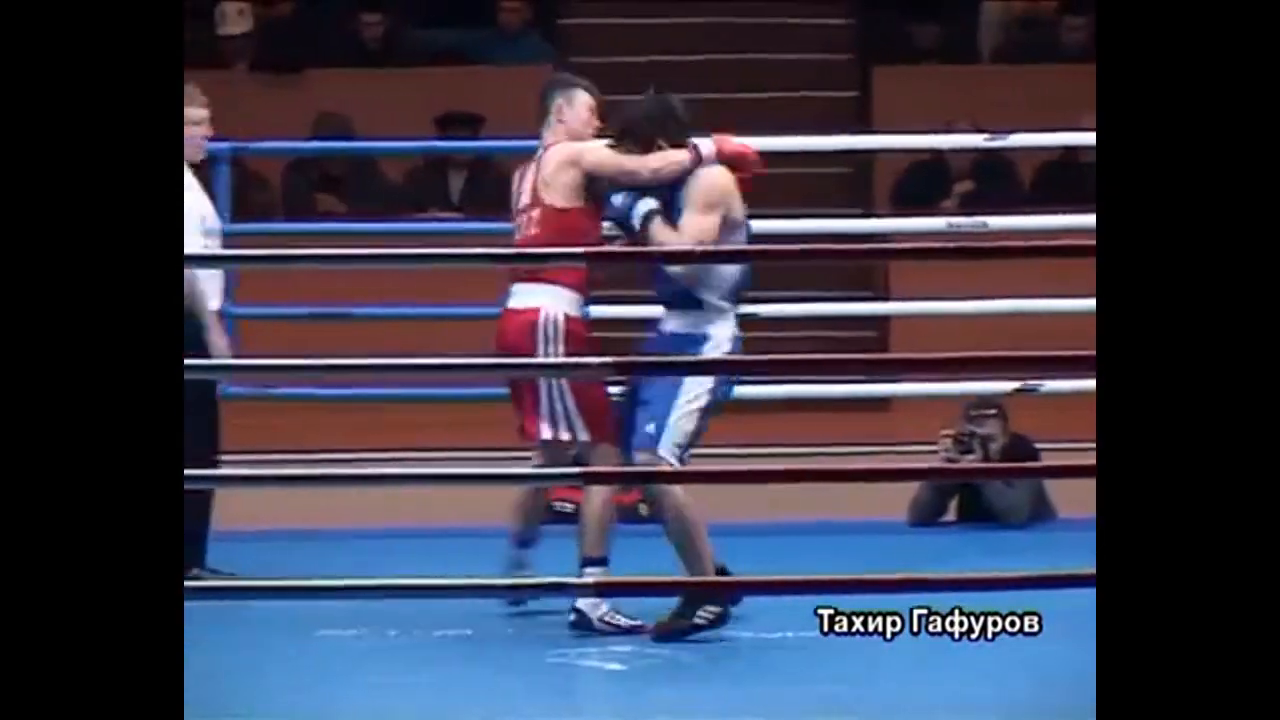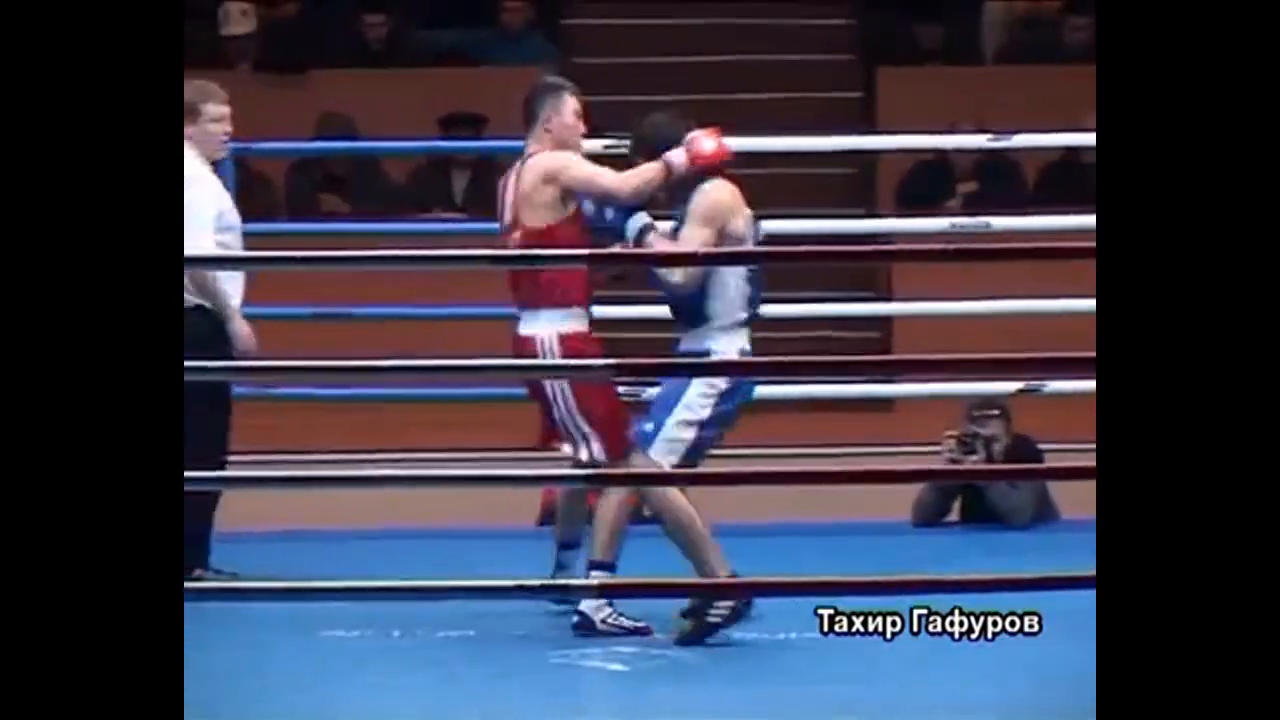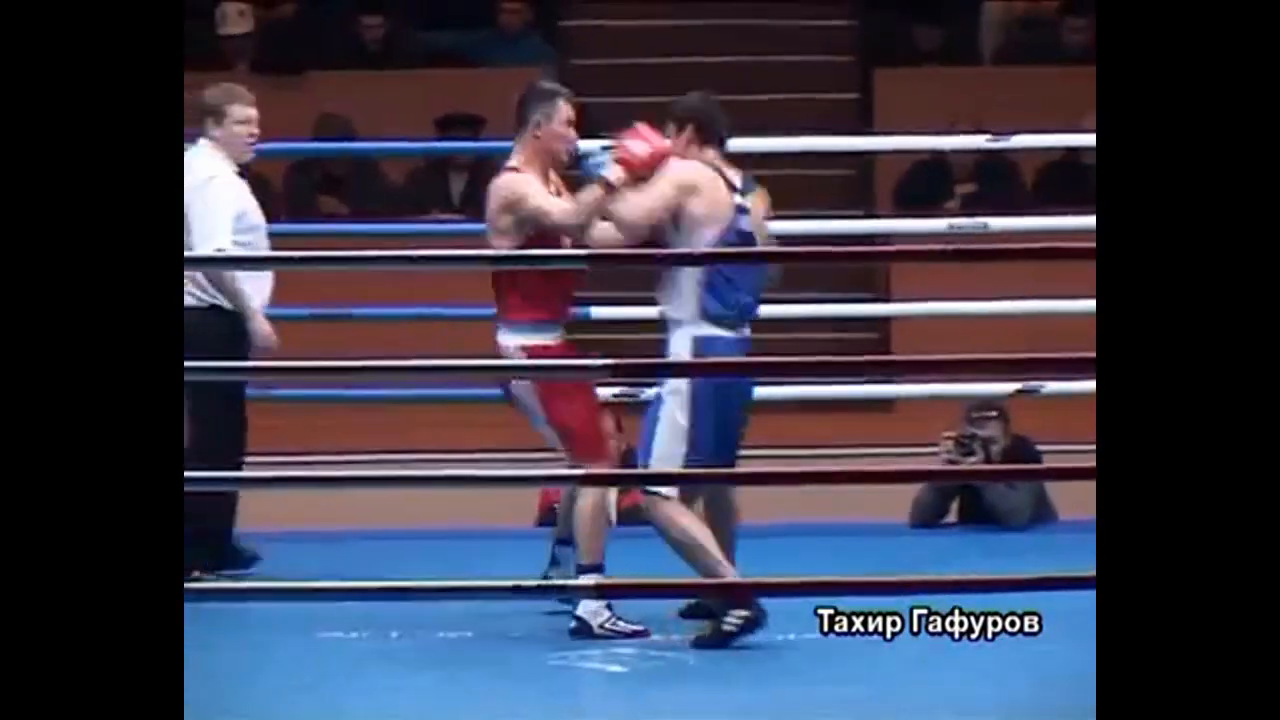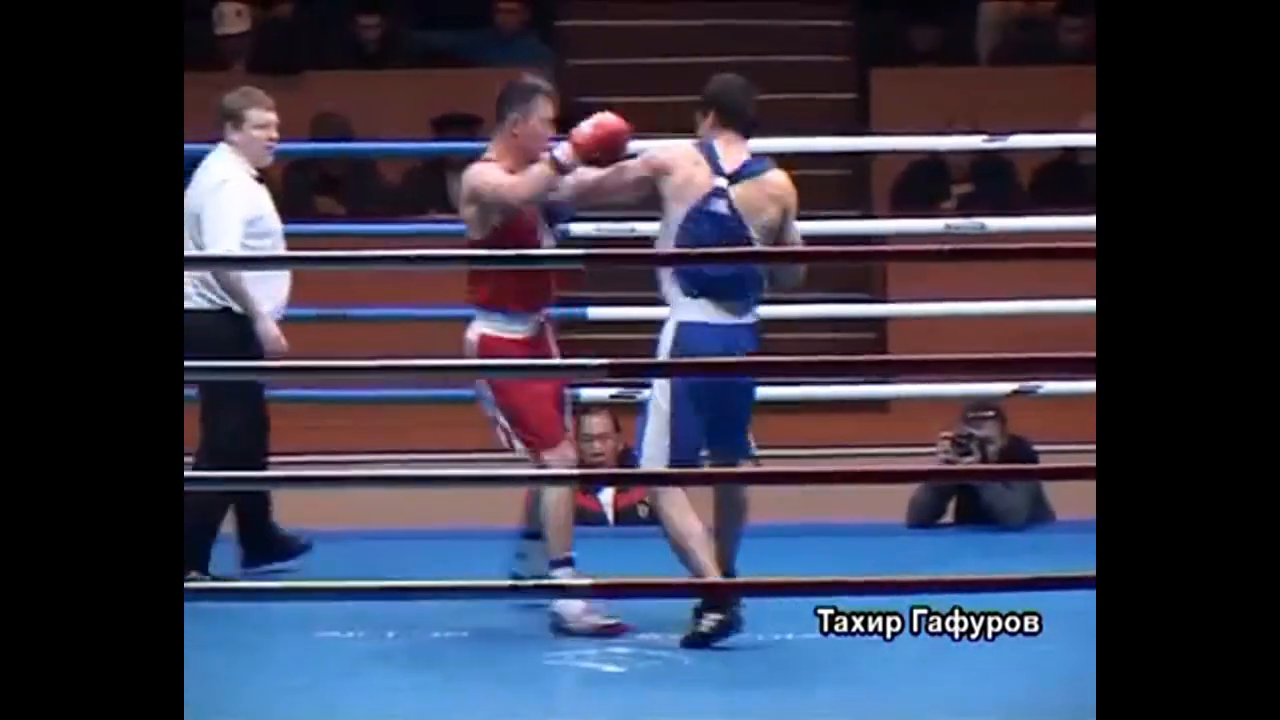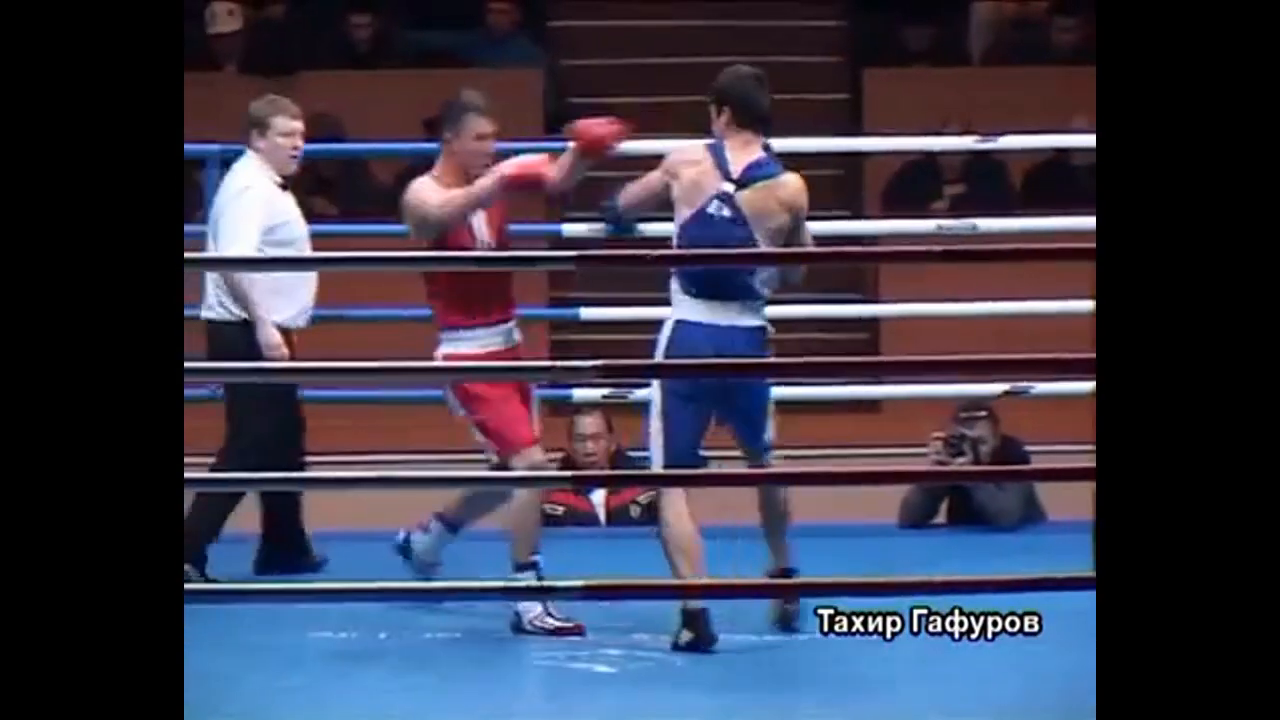
dt=0.1s
person 1, frame 1
left shoulder: (711, 182)
right shoulder: (676, 182)
left elbow: (683, 261)
left wrist: (642, 211)
left hip: (707, 342)
right hip: (677, 335)
left knee: (655, 462)
right knee: (636, 451)
left ankle: (709, 590)
right ankle: (703, 575)
person 1, frame 2
left shoulder: (712, 196)
right shoulder: (703, 197)
left elbow: (679, 273)
left wrist: (640, 227)
left hip: (719, 357)
right hip: (701, 353)
left knee: (651, 468)
right knee: (651, 458)
person 1, frame 3
left shoulder: (684, 177)
right shoulder: (754, 194)
left elbow: (628, 222)
left hip: (699, 355)
right hip: (732, 350)
left knee: (658, 494)
right knee: (712, 478)
left ankle: (736, 598)
right ankle: (723, 590)
person 1, frame 4
left shoulder: (673, 160)
right shoulder: (777, 185)
left elbow: (596, 183)
right elbow: (790, 275)
left wrist: (559, 188)
left hip: (685, 336)
right hip: (739, 337)
left knee: (668, 481)
right knee: (731, 463)
left ankle: (717, 599)
right ankle: (723, 579)
person 1, frame 5
left shoulder: (687, 162)
right shoulder: (790, 188)
left elbow: (628, 202)
right elbow: (795, 271)
left wrist: (616, 213)
left hip: (688, 336)
right hip: (748, 339)
left knee: (671, 483)
right knee: (761, 461)
left ankle: (696, 615)
right ankle: (782, 577)
person 2, frame 1
left shoulder: (534, 171)
right shoulder: (572, 155)
right elbow: (645, 169)
right wrist: (708, 150)
left hip: (524, 319)
right hip: (547, 320)
left knee: (555, 453)
right knee: (603, 455)
left ankle: (519, 564)
right ankle: (589, 599)
person 2, frame 2
left shoulder: (519, 177)
right shoulder: (548, 167)
right elbow: (621, 188)
right wrist: (687, 155)
left hip: (547, 335)
right hip: (557, 338)
left knee: (590, 458)
right knee: (615, 468)
left ankle: (566, 569)
right ankle: (593, 604)
person 2, frame 3
left shoulder: (545, 178)
right shoulder: (517, 188)
right elbow: (571, 219)
right wrist: (618, 168)
left hip: (548, 340)
right hip: (531, 347)
left knee: (586, 460)
right knee: (596, 466)
left ankle: (565, 571)
right ankle: (590, 606)
person 2, frame 4
left shoulder: (534, 168)
right shoulder: (482, 177)
right elbow: (520, 195)
right wrist: (572, 148)
left hip: (534, 334)
right hip: (498, 342)
left knee: (552, 458)
right knee: (560, 459)
right ankle: (567, 599)
person 2, frame 5
left shoulder: (491, 181)
right shoulder: (422, 194)
left elbow: (554, 183)
right elbow: (452, 211)
left wrist: (581, 153)
right wrist: (502, 178)
left hip: (507, 345)
right hip: (466, 355)
left knee: (512, 469)
right knee: (528, 463)
left ankle: (426, 537)
right ankle: (528, 603)
person 3, frame 1
left shoulder: (186, 176)
right shoulder: (182, 183)
right elbow: (186, 263)
right wrist: (211, 326)
left hip: (188, 323)
right hip: (186, 323)
left knee: (193, 437)
right knee: (195, 441)
right ankle: (187, 557)
person 3, frame 2
left shoulder: (196, 170)
right shoulder: (196, 178)
right elbow: (196, 259)
right wrist: (232, 318)
left hip: (198, 319)
right hip: (200, 321)
left knee: (200, 437)
right knee: (203, 441)
left ankle: (191, 552)
right ankle: (190, 559)
person 3, frame 3
left shoulder: (209, 169)
right shoulder: (213, 176)
right elbow: (214, 257)
right wrist: (253, 314)
left hip: (213, 319)
right hip: (215, 320)
left knee: (224, 433)
right knee: (214, 441)
left ankle: (216, 544)
right ankle: (195, 557)
person 3, frame 4
left shoulder: (230, 175)
right shoulder: (227, 181)
right elbow: (222, 260)
right wrist: (261, 317)
left hip: (223, 322)
right hip: (223, 323)
left knee: (248, 433)
right knee: (225, 443)
left ankle: (261, 539)
right ankle: (189, 556)
person 3, frame 5
left shoulder: (269, 186)
right shoulder: (249, 188)
right elbow: (234, 265)
right wrist: (265, 328)
left hip: (264, 331)
right hip: (248, 334)
left knee: (285, 437)
right knee: (251, 445)
left ankle: (284, 546)
right ankle: (190, 545)
